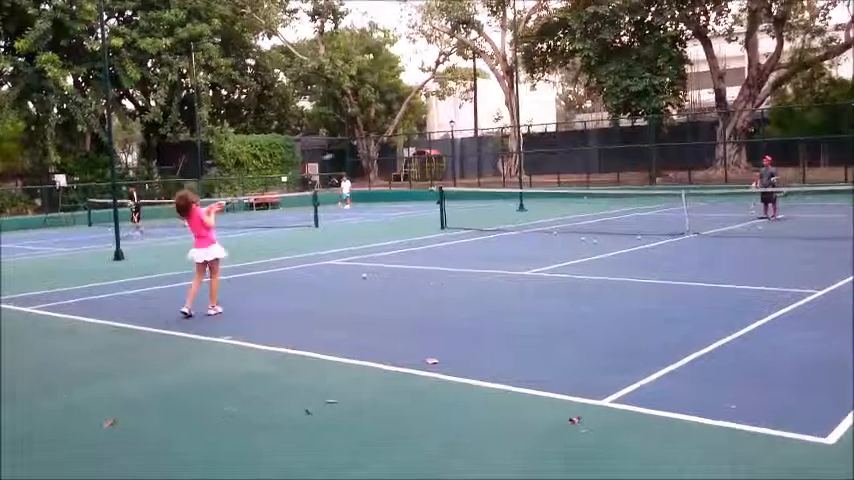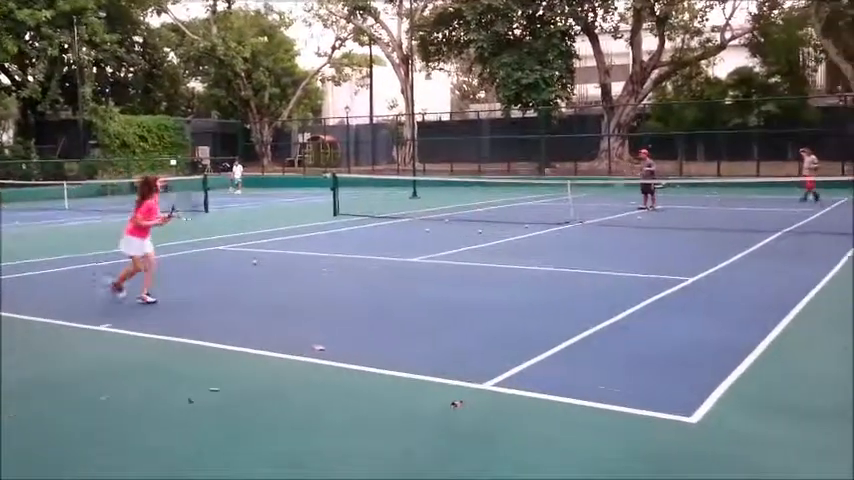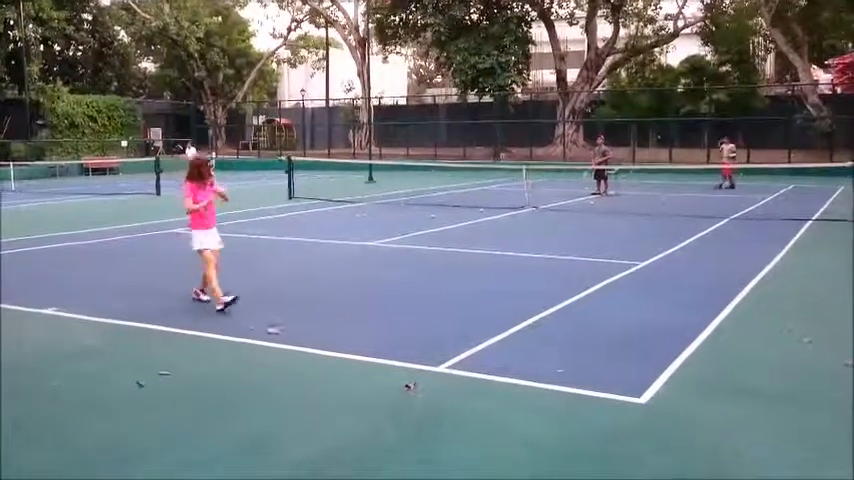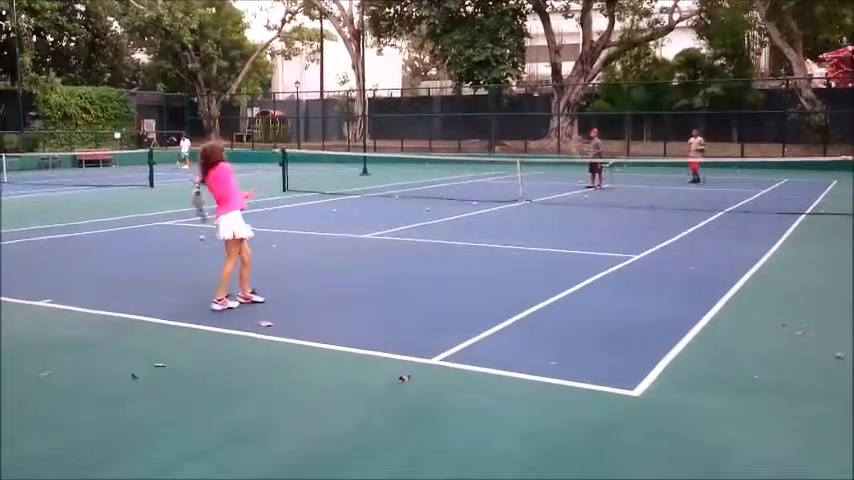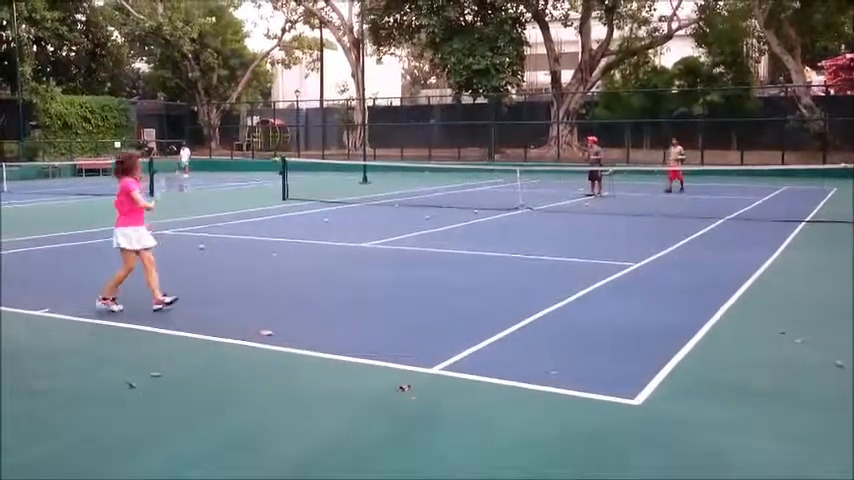
dt=1s
person 1, frame 1
left shoulder: (188, 214)
right shoulder: (197, 210)
left elbow: (208, 210)
right elbow: (210, 225)
left wrist: (213, 208)
right wrist: (212, 212)
left hip: (199, 249)
right hip: (210, 247)
left knee: (198, 279)
right knee: (214, 276)
left ankle: (187, 306)
right ankle: (213, 306)
person 1, frame 2
left shoulder: (154, 198)
right shoulder: (147, 202)
left elbow: (156, 214)
right elbow: (137, 222)
left wrist: (162, 218)
right wrist: (153, 223)
left hip: (144, 237)
right hip: (134, 237)
left knee: (151, 263)
right knee: (137, 268)
left ankle: (144, 294)
right ankle: (117, 284)
person 1, frame 3
left shoulder: (211, 182)
right shoulder: (190, 185)
left elbow: (225, 198)
right elbow: (188, 210)
left wrist: (221, 192)
right wrist: (204, 203)
left hip: (211, 229)
right hip: (198, 230)
left knee: (214, 263)
right knee: (209, 262)
left ankle: (200, 290)
right ankle: (220, 299)
person 1, frame 4
left shoulder: (208, 176)
right shoulder: (225, 167)
left wrist: (243, 195)
right wrist: (206, 182)
left hip: (226, 217)
right hip: (230, 217)
left knee: (246, 256)
right knee: (232, 259)
left ankle: (246, 293)
right ankle: (220, 299)
person 1, frame 5
left shoulder: (130, 182)
right shoulder: (129, 182)
right elbow: (141, 203)
right wrist: (151, 205)
left hip: (137, 229)
right hip: (127, 229)
left knee: (149, 262)
right knee: (128, 267)
left ankle: (158, 298)
right ankle: (105, 298)
